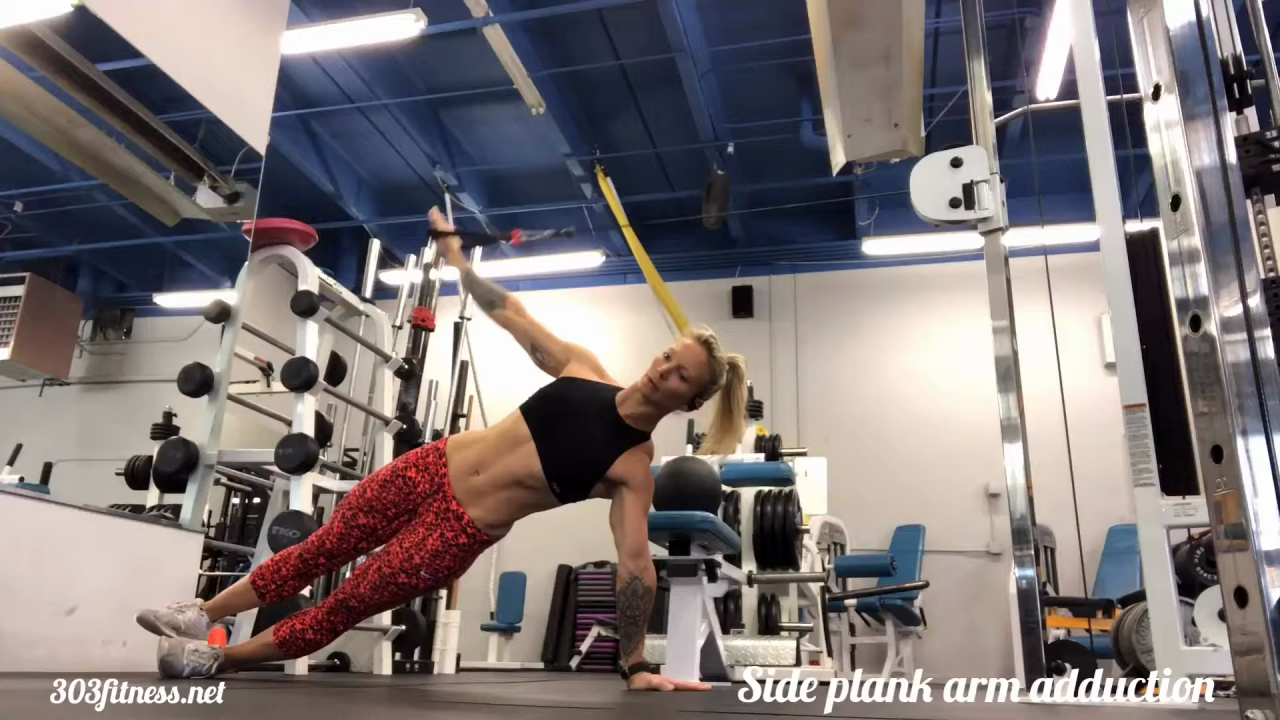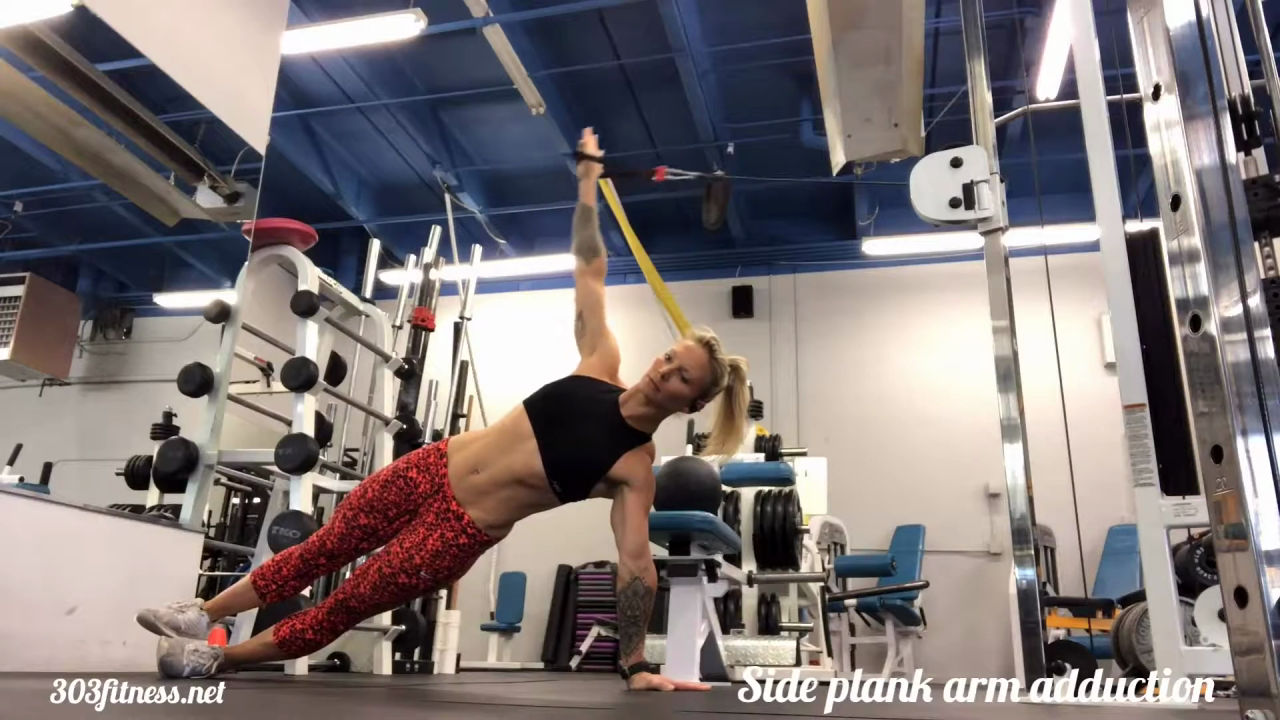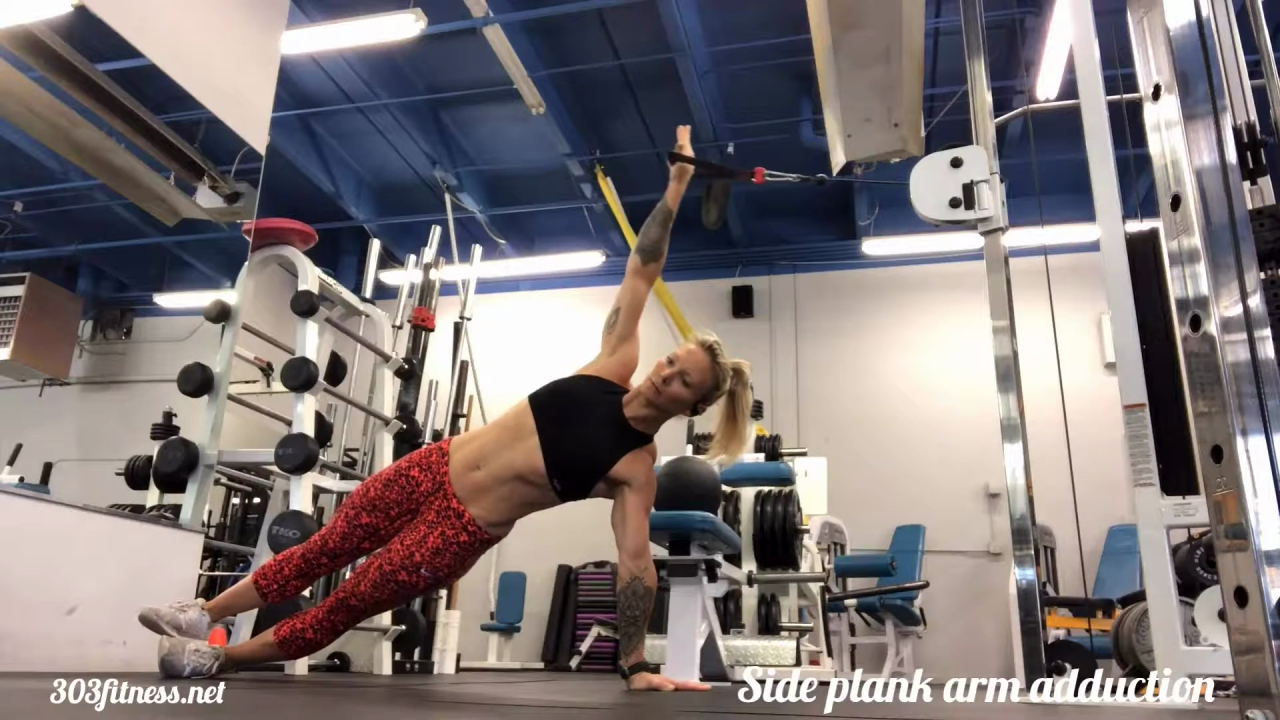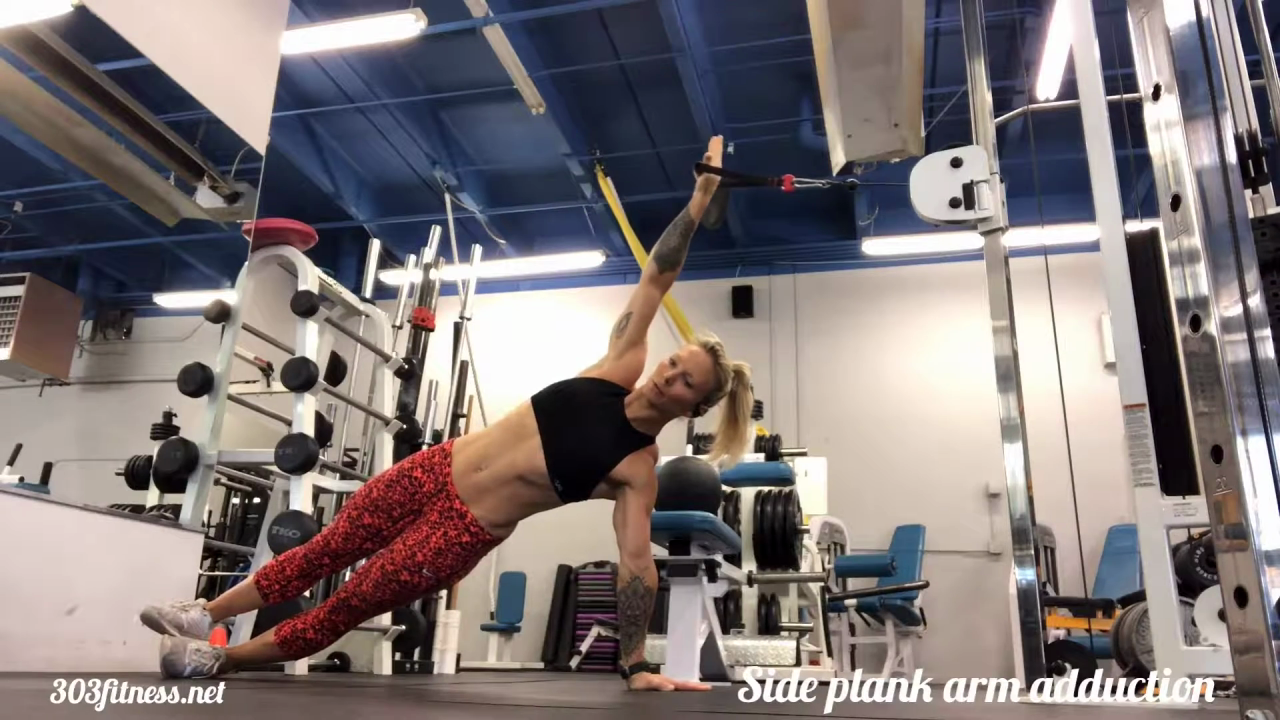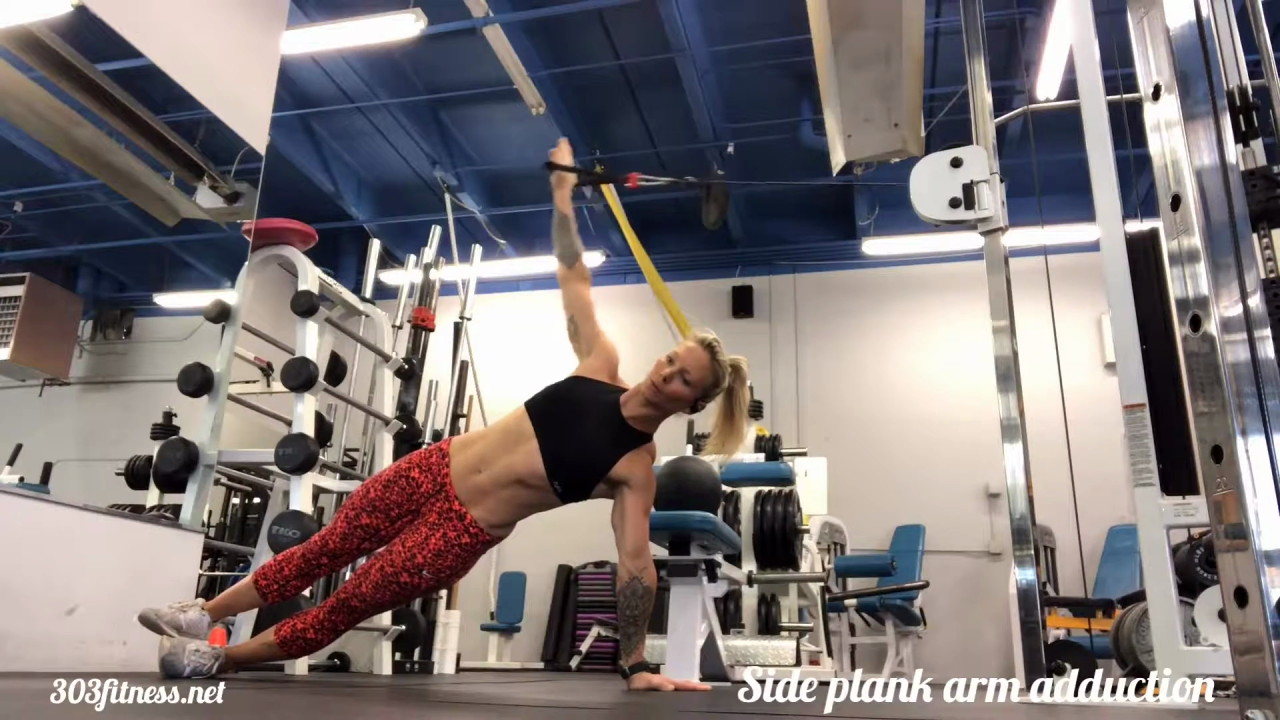
dt=0.7s
person 1, frame 1
left shoulder: (636, 467)
right shoulder: (587, 372)
left elbow: (635, 564)
right elbow: (513, 314)
left wrist: (636, 666)
right wrist: (458, 254)
left hip: (463, 530)
right hip: (436, 468)
left knee: (344, 607)
right knee: (322, 548)
left ankle: (217, 659)
right ankle: (202, 614)
person 1, frame 2
left shoulder: (635, 467)
right shoulder: (601, 367)
left elbow: (636, 561)
right elbow: (589, 271)
left wrist: (636, 664)
right wrist: (586, 178)
left hip: (462, 531)
right hip: (435, 468)
left knee: (343, 607)
right knee: (321, 550)
left ankle: (218, 658)
right ankle: (202, 613)
person 1, frame 3
left shoulder: (636, 469)
right shoulder: (613, 369)
left elbow: (636, 562)
right elbow: (640, 274)
left wrist: (635, 664)
right wrist: (676, 186)
left hip: (463, 530)
right hip: (435, 468)
left knee: (344, 607)
right knee: (324, 550)
left ankle: (217, 659)
right ankle: (203, 614)
person 1, frame 4
left shoulder: (638, 469)
right shoulder: (618, 372)
left elbow: (637, 563)
right elbow: (654, 280)
left wrist: (635, 665)
right wrist: (701, 198)
left hip: (465, 531)
right hip: (438, 470)
left knee: (346, 607)
right knee: (325, 551)
left ankle: (219, 658)
right ankle: (204, 614)
person 1, frame 5
left shoulder: (637, 467)
right shoulder: (601, 367)
left elbow: (636, 560)
right elbow: (574, 281)
left wrist: (635, 664)
right wrist: (560, 195)
left hip: (464, 532)
right hip: (437, 469)
left knee: (345, 608)
right knee: (325, 550)
left ankle: (218, 658)
right ankle: (203, 613)
